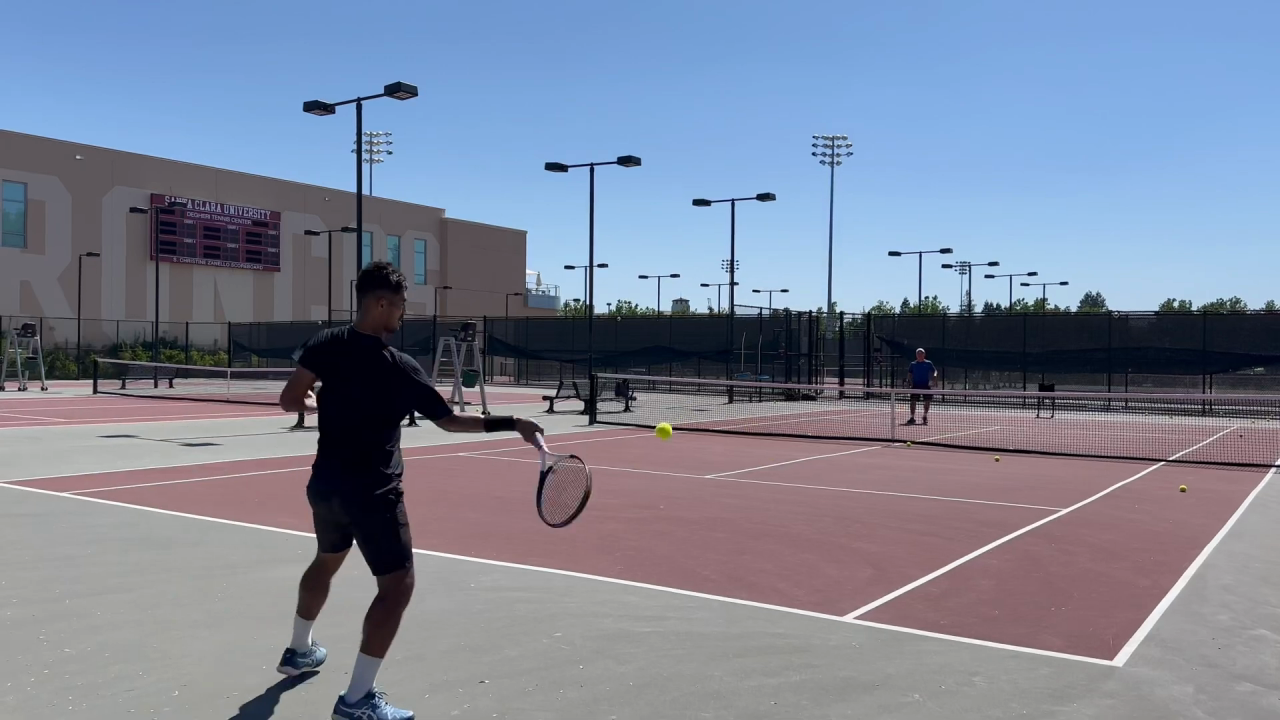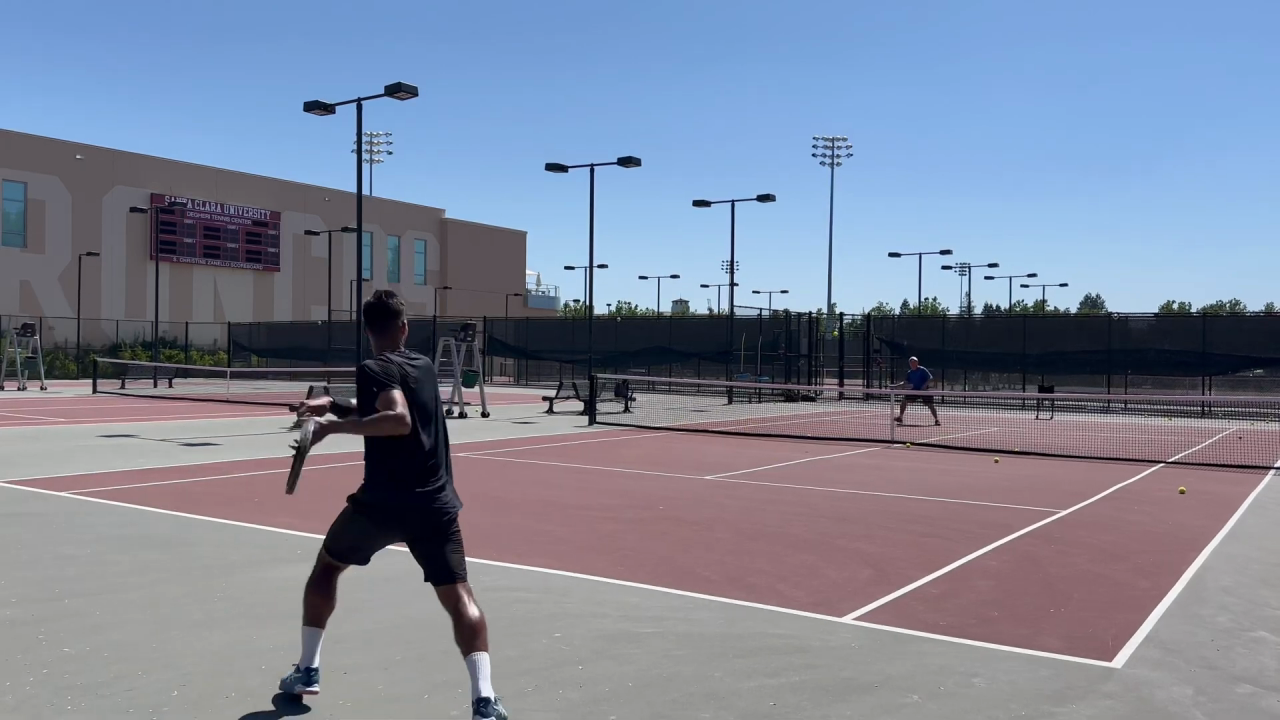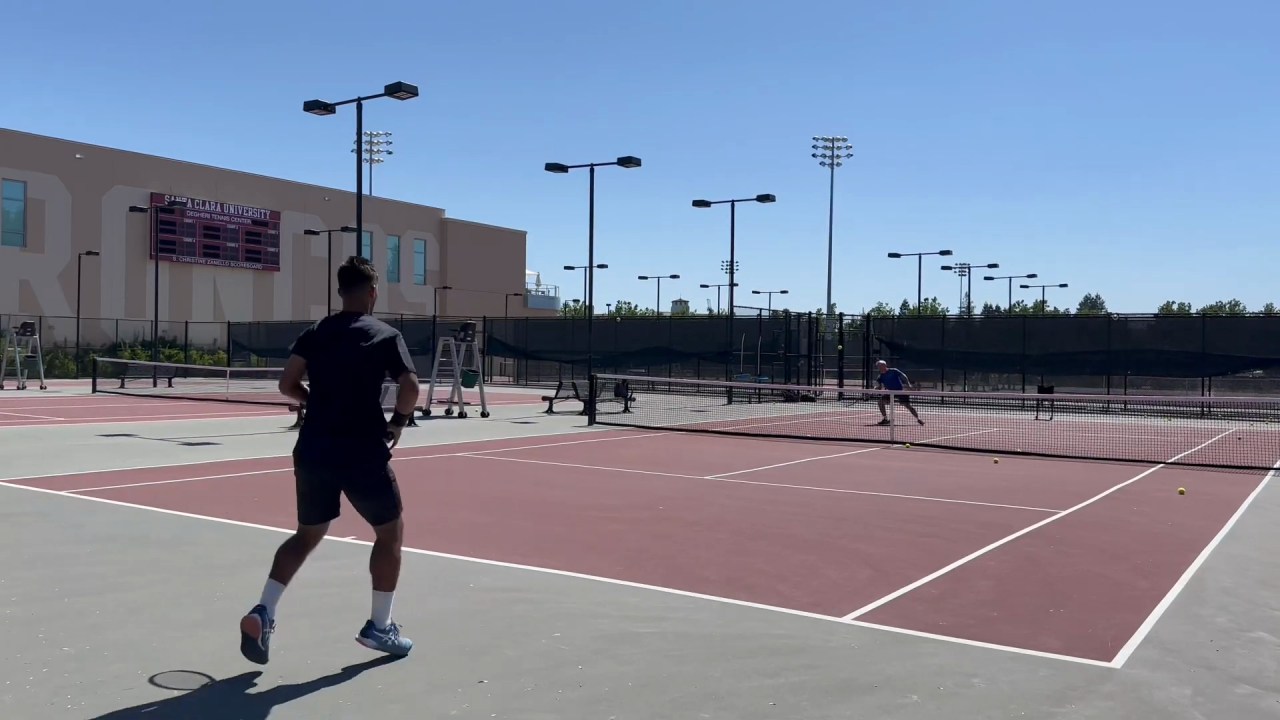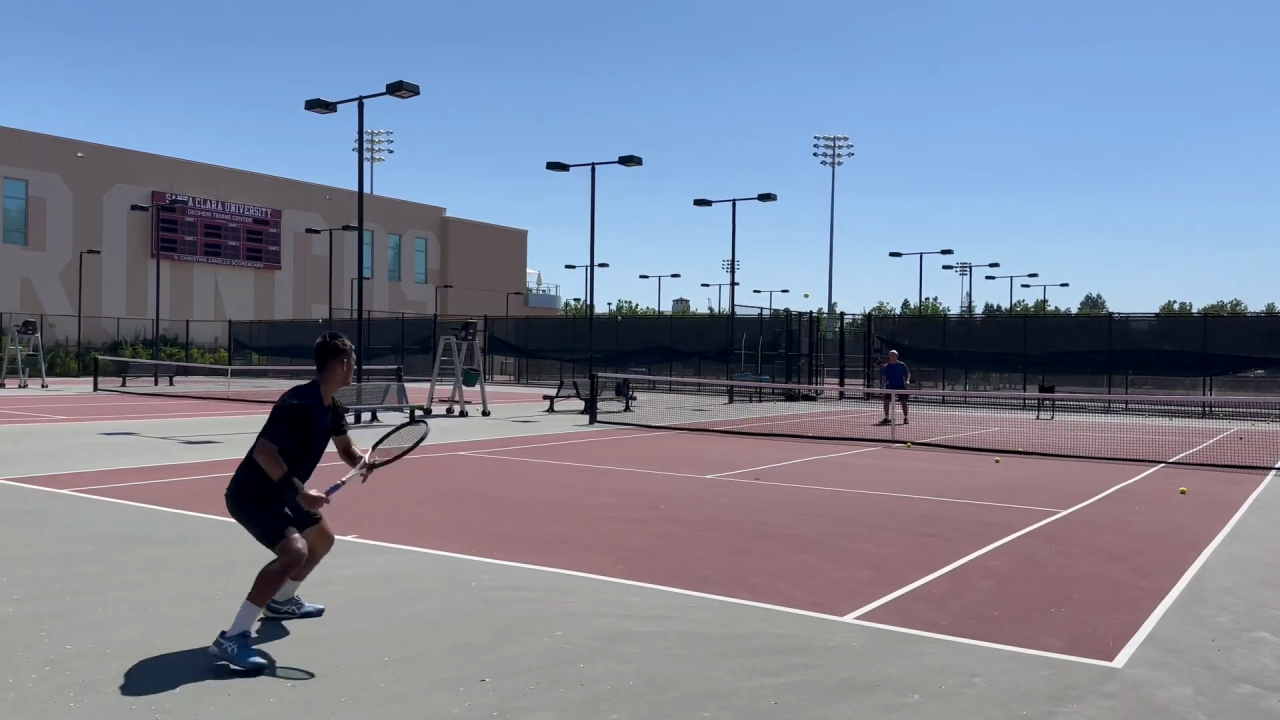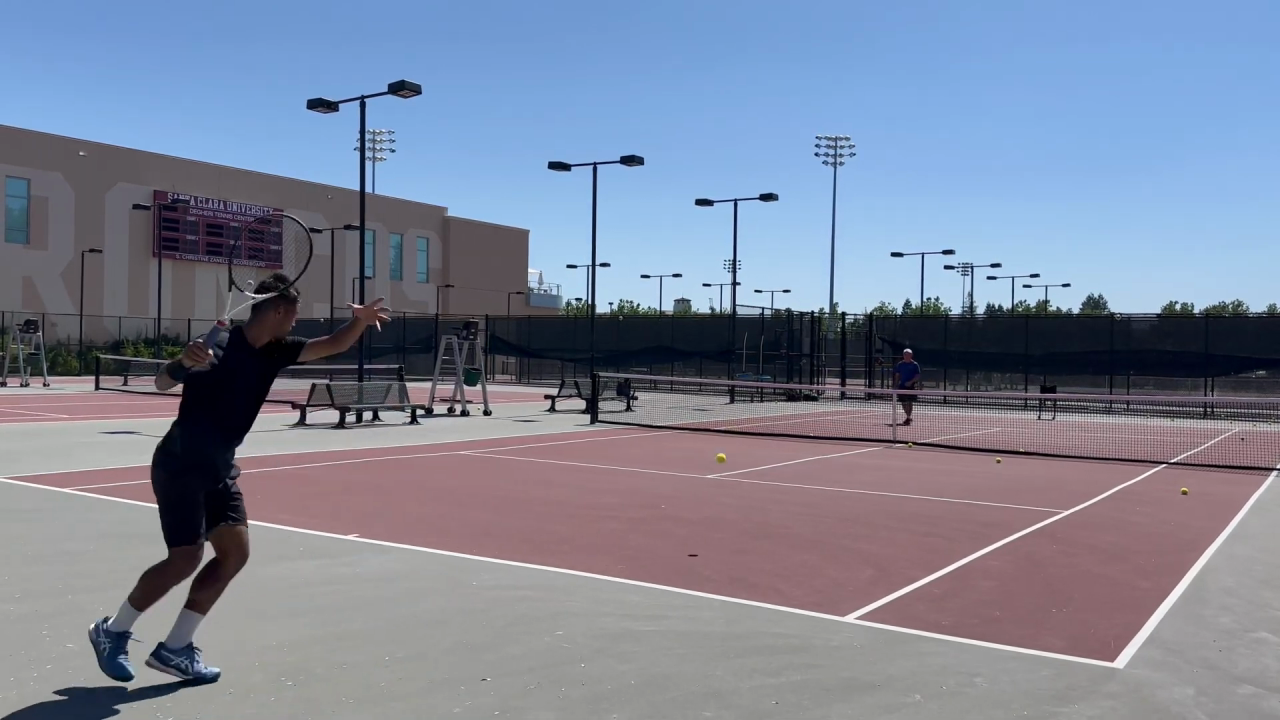
dt=0.5s
person 1, frame 1
left shoulder: (325, 345)
right shoulder: (400, 369)
left elbow: (288, 399)
right elbow: (450, 421)
left wrist: (308, 403)
right wrist: (514, 423)
left hip: (325, 485)
right hip: (371, 491)
left knee: (327, 562)
right knee: (397, 585)
left ankle: (298, 650)
person 1, frame 2
left shoulder: (376, 371)
right shoulder: (423, 367)
left elbow: (398, 420)
left wrist: (337, 425)
right wrist: (335, 405)
left hip: (382, 503)
right hip: (436, 505)
left knee: (326, 568)
right knee: (459, 597)
left ankle: (306, 670)
person 1, frame 3
left shoulder: (315, 333)
right shoulder: (386, 335)
left elbow: (288, 385)
right elbow: (410, 386)
right wrist: (397, 423)
left hip: (312, 452)
right hip: (363, 453)
left knee: (307, 536)
right knee: (390, 532)
left ankle: (261, 615)
right ankle: (380, 627)
person 1, frame 4
left shoulder: (331, 407)
right shoulder: (298, 404)
left elbow: (345, 447)
right elbow: (263, 452)
left wrist: (362, 461)
right wrist: (298, 491)
left hip: (273, 493)
right hip: (252, 496)
left knee: (322, 538)
right knee: (294, 550)
left ankle: (284, 599)
right ankle: (234, 638)
person 1, frame 5
left shoulder: (274, 349)
right shoulder: (219, 347)
left elbow: (331, 345)
right elbow: (166, 380)
left wrist: (360, 320)
right wrist: (187, 361)
left hip: (218, 468)
right hip: (179, 467)
left knee: (235, 551)
right knee: (185, 557)
left ankle: (174, 649)
right ankle: (112, 632)
